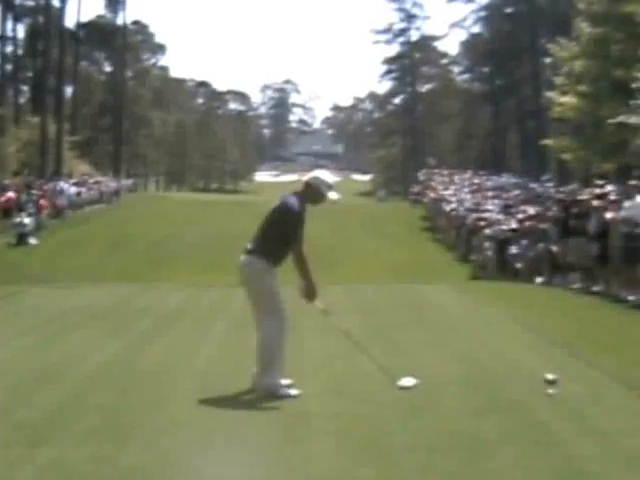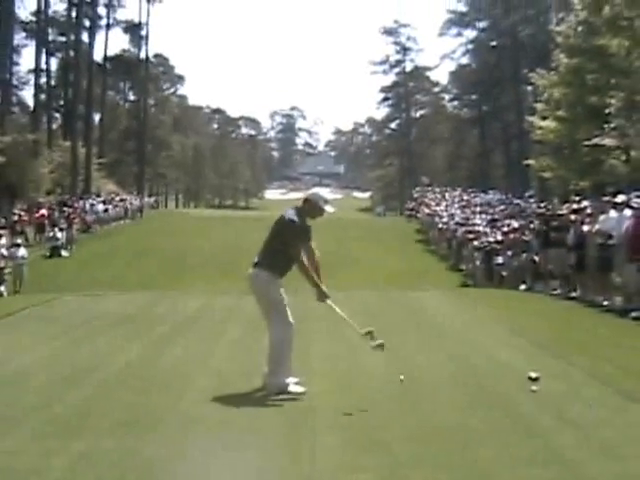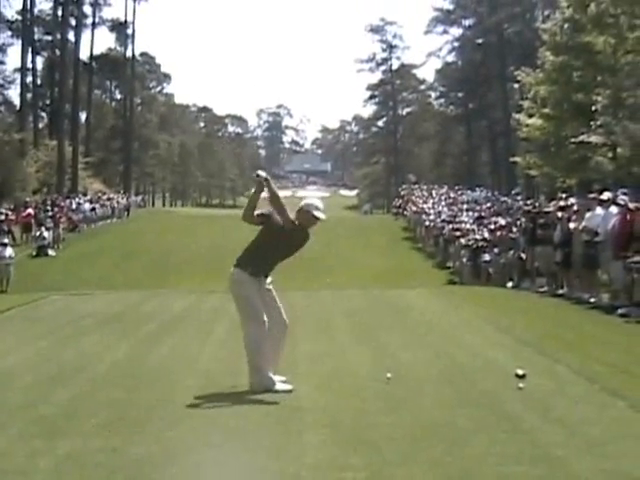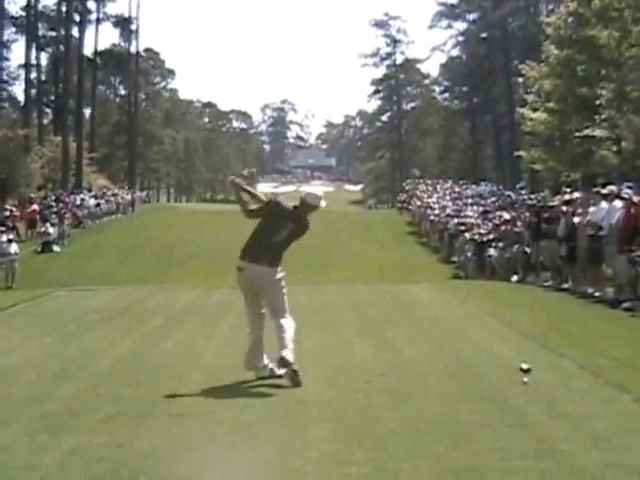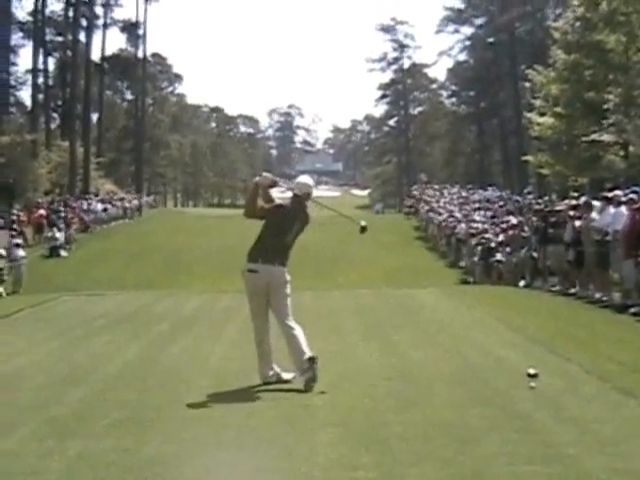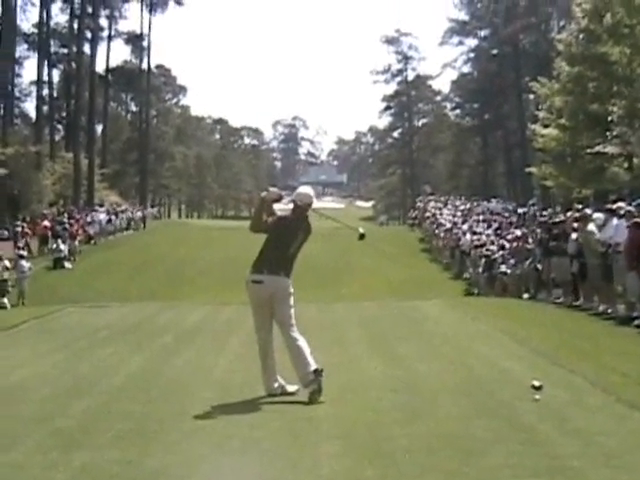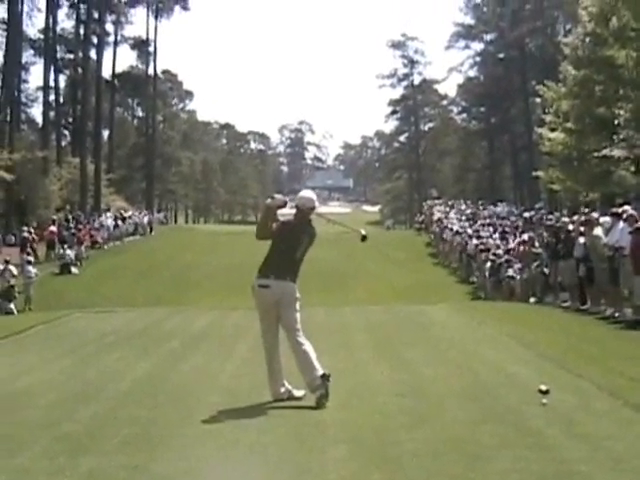
dt=0.5s
person 1, frame 1
left shoulder: (293, 204)
right shoulder: (294, 210)
left elbow: (296, 250)
right elbow: (298, 252)
left wrist: (306, 281)
right wrist: (309, 283)
left hip: (257, 264)
right hip: (258, 266)
left knee: (269, 321)
right knee: (275, 320)
left ankle: (265, 376)
right ankle: (269, 383)
person 1, frame 2
left shoulder: (304, 226)
right shoulder: (290, 220)
left elbow: (312, 255)
right elbow: (299, 259)
left wrist: (320, 283)
right wrist: (318, 286)
left hip: (272, 277)
right hip: (264, 276)
left knee: (282, 325)
right knee: (283, 325)
left ankle: (275, 375)
right ankle: (277, 382)
person 1, frame 3
left shoulder: (302, 236)
right shoulder: (273, 217)
left elbow: (286, 220)
right elbow: (247, 217)
left wrist: (269, 185)
right wrist: (258, 190)
left hip: (261, 280)
right hip: (243, 276)
left knee: (279, 325)
right knee: (257, 325)
left ankle: (265, 372)
right ankle: (261, 380)
person 1, frame 4
left shoulder: (278, 207)
right shoulder: (303, 226)
left elbow: (249, 211)
left wrist: (240, 188)
right wrist: (246, 189)
left hip: (245, 267)
right hip: (268, 272)
left knee: (256, 318)
right knee: (282, 318)
left ankle: (260, 365)
right ankle: (286, 357)
person 1, frame 5
left shoulder: (281, 209)
right shoulder: (304, 217)
left elbow: (249, 212)
left wrist: (257, 185)
right wrist: (264, 190)
left hip: (255, 269)
right hip: (278, 271)
left knee: (260, 324)
right knee: (286, 321)
left ankle: (268, 372)
right ankle: (306, 362)
person 1, frame 6
left shoulder: (284, 221)
right shoulder: (306, 227)
left elbow: (255, 227)
left wrist: (264, 200)
right wrist: (268, 204)
left hip: (259, 280)
right hip: (281, 282)
left knee: (264, 335)
right knee: (290, 332)
left ankle: (273, 384)
right ankle: (311, 374)
person 1, frame 7
left shoulder: (288, 226)
right shoulder: (311, 232)
left elbow: (261, 234)
left wrist: (269, 207)
right wrist: (273, 212)
left hip: (266, 285)
right hip: (288, 287)
left knee: (270, 340)
right knee: (296, 337)
left ankle: (279, 389)
right ankle: (318, 380)
